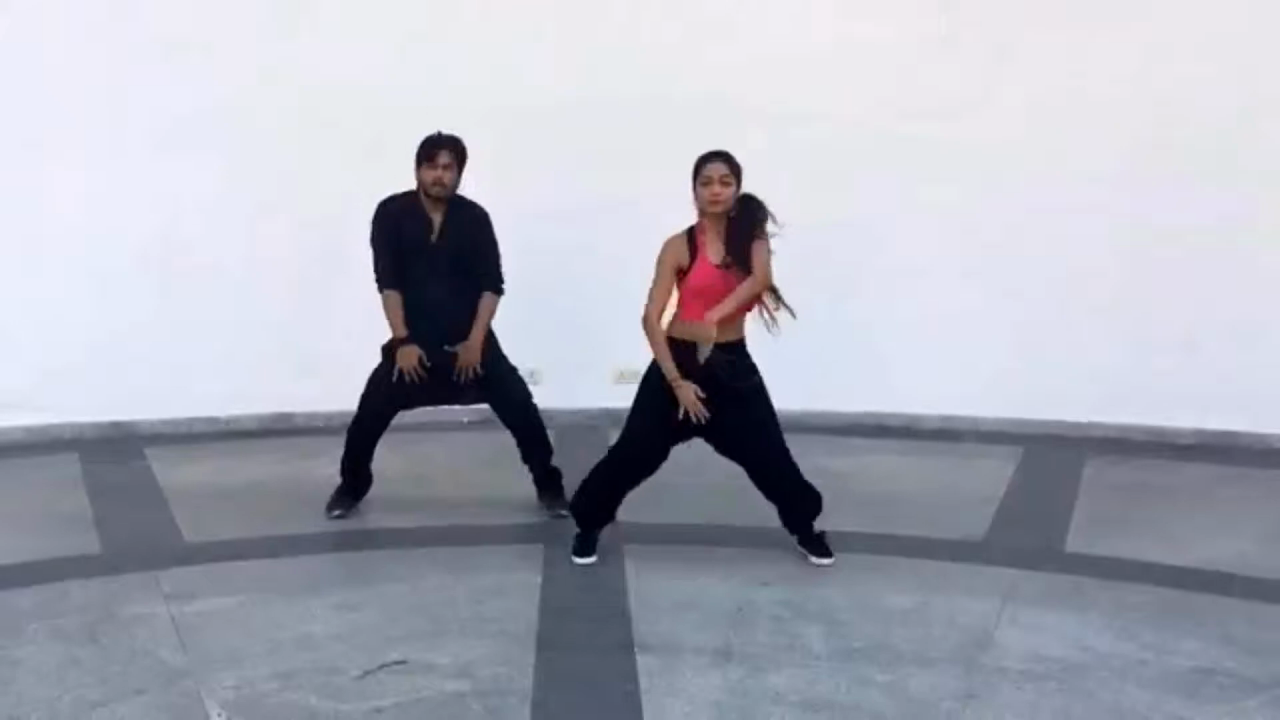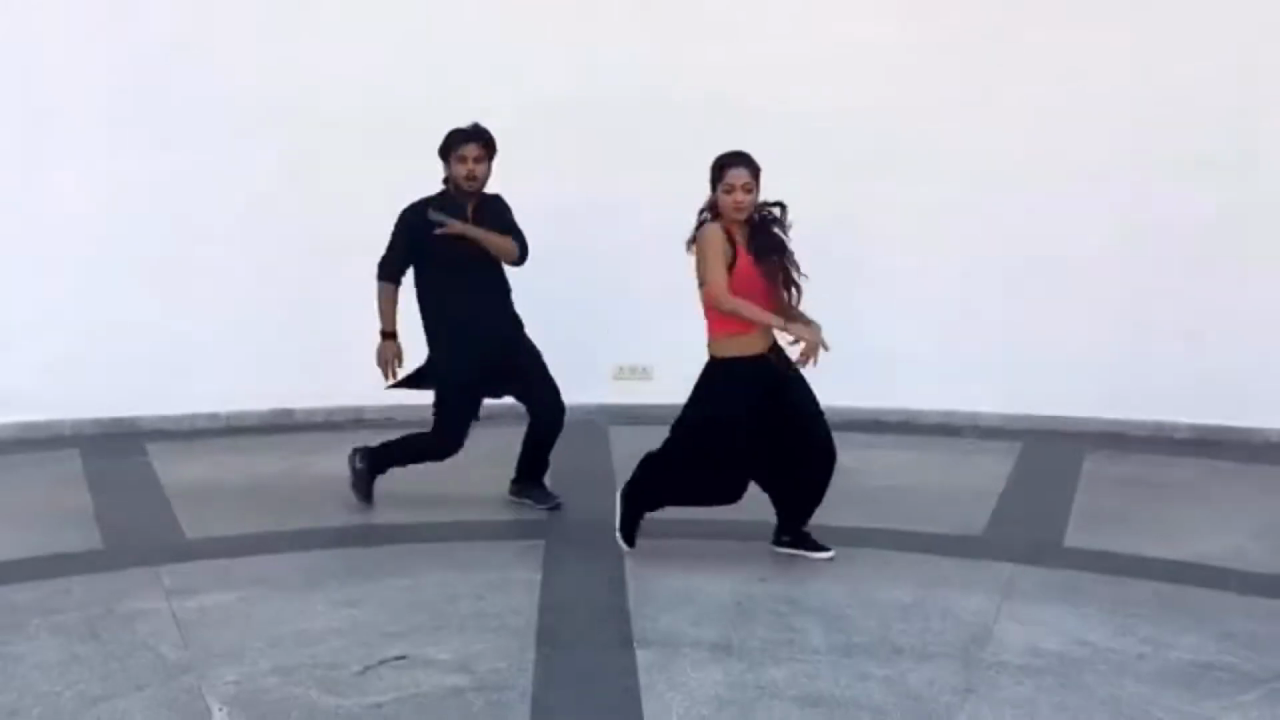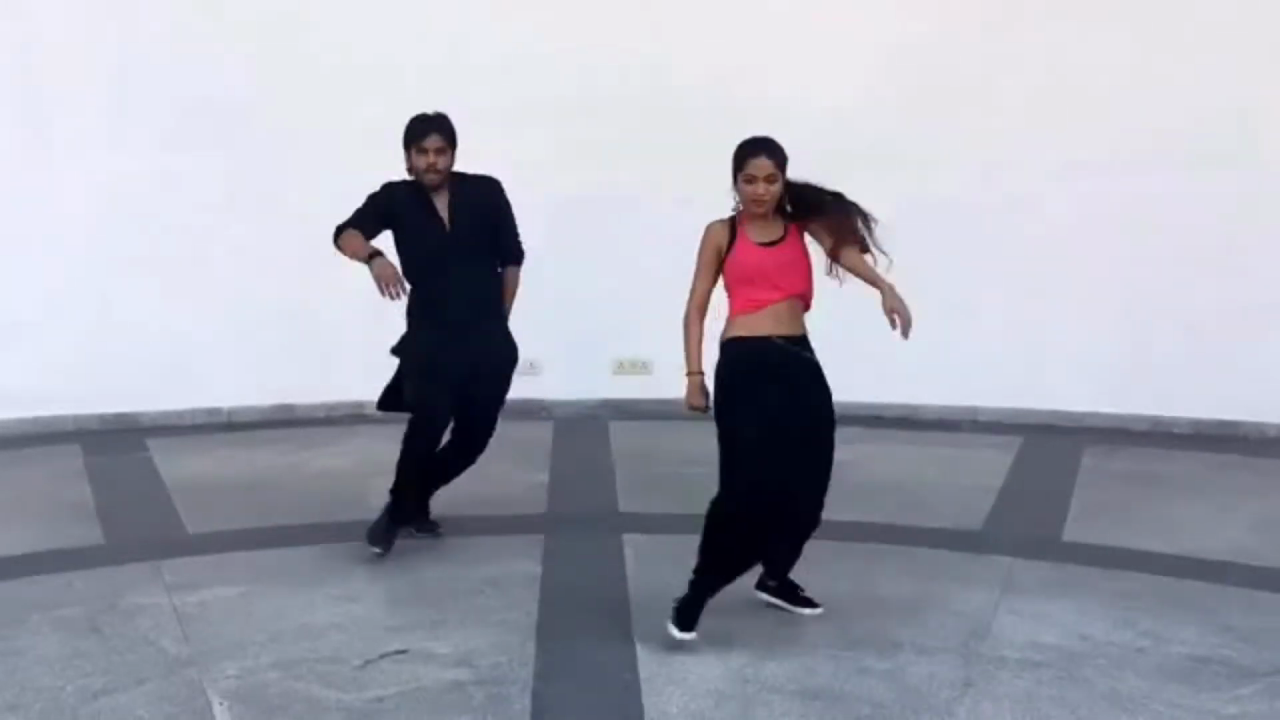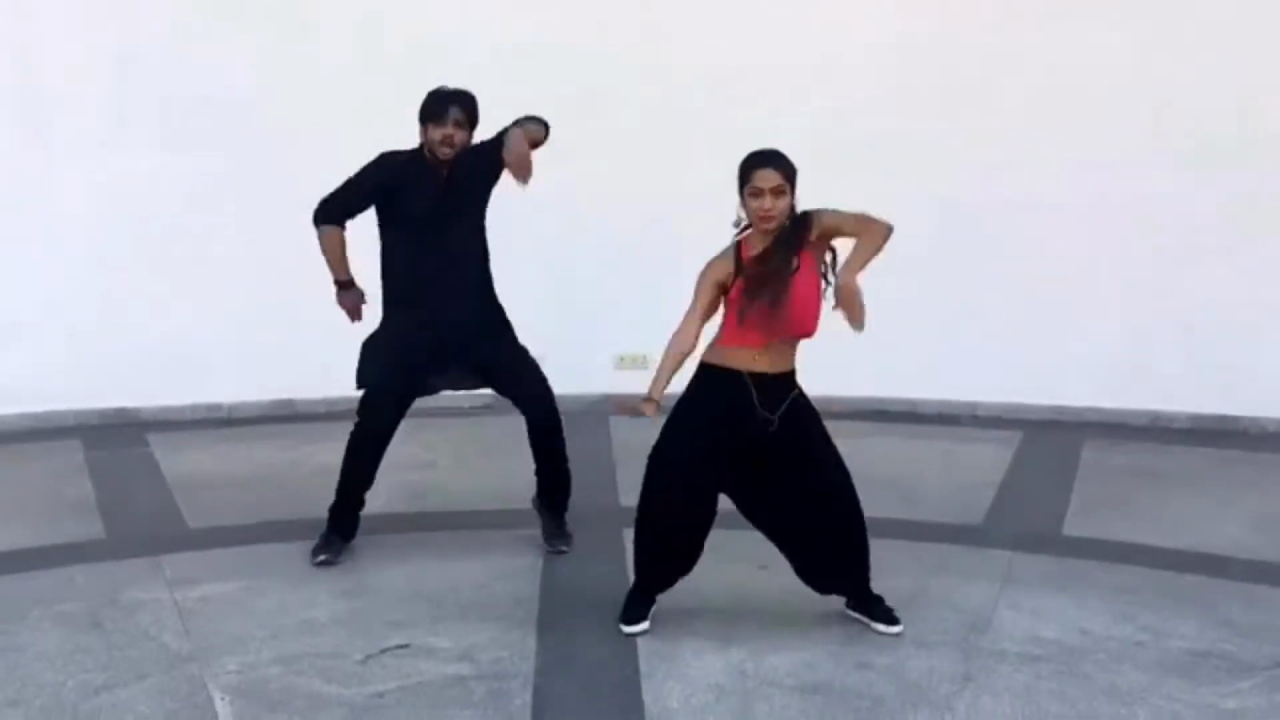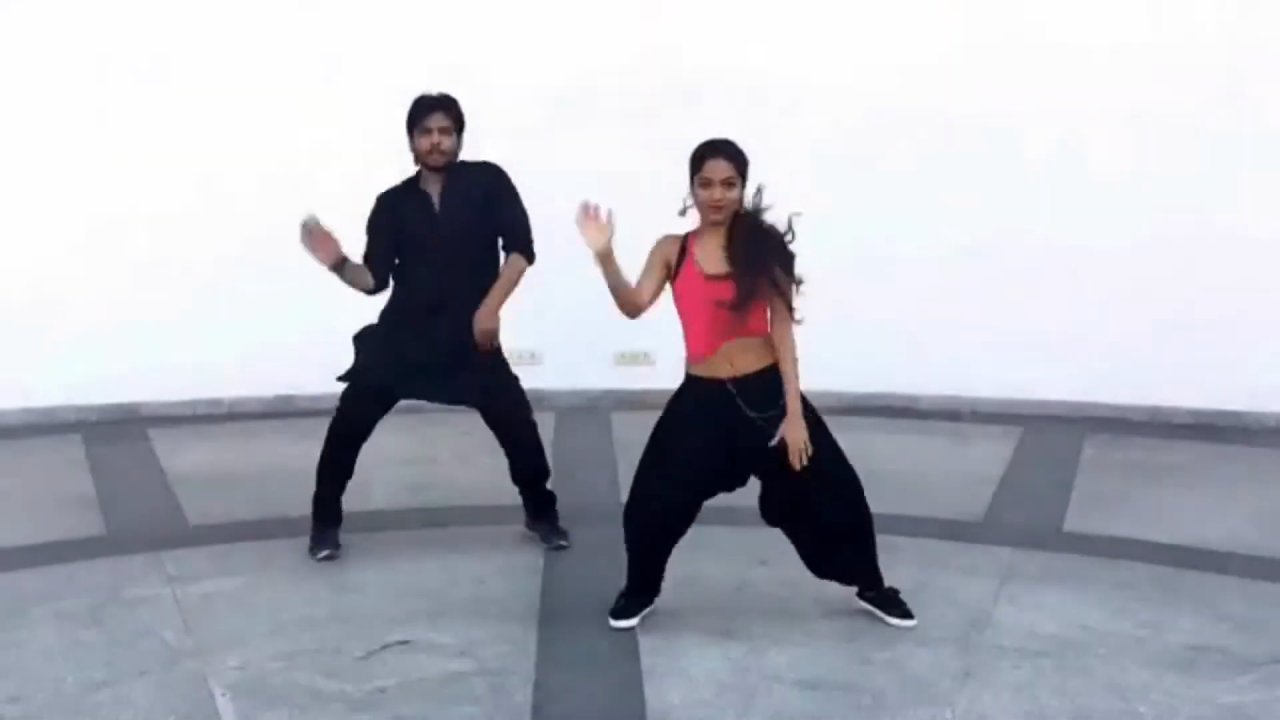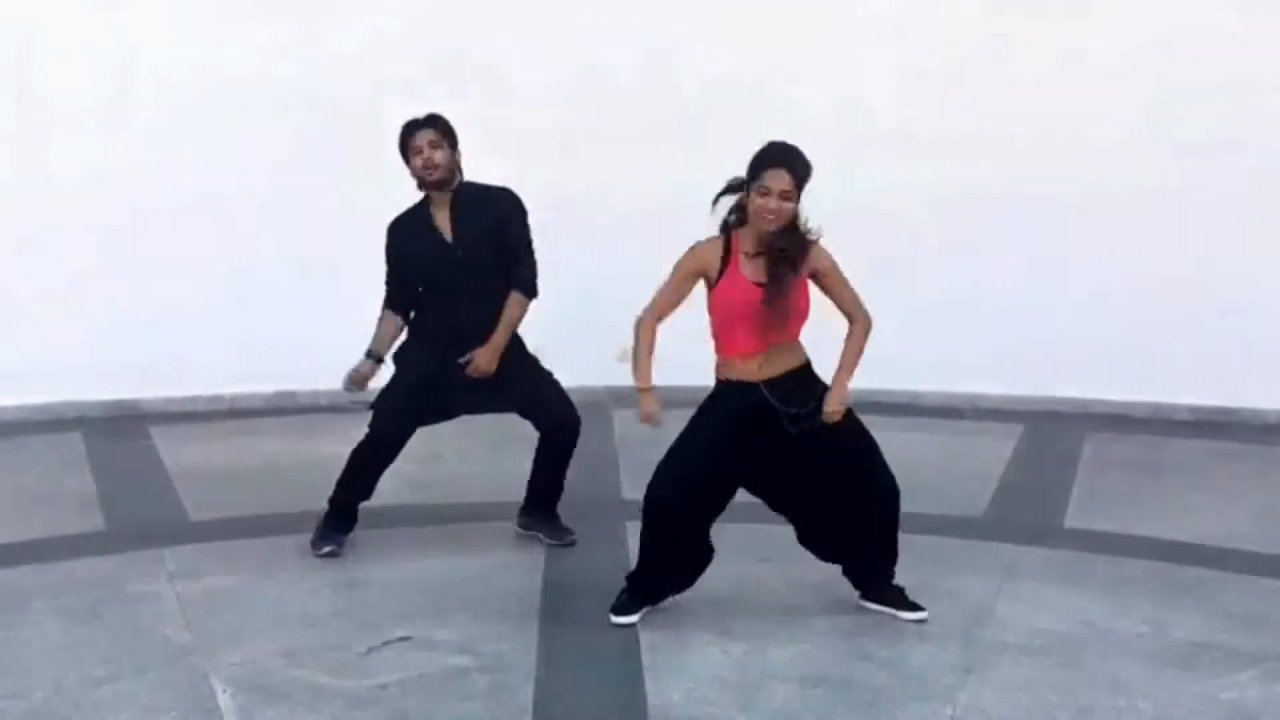
dt=0.5s
person 1, frame 1
left shoulder: (751, 232)
right shoulder: (679, 246)
left elbow: (760, 278)
right elbow: (651, 318)
left wrist: (714, 317)
right wrist: (677, 382)
left hip: (733, 360)
right hip: (677, 359)
left knee: (769, 454)
right knee: (633, 453)
left ankle: (805, 529)
right ankle: (587, 526)
person 1, frame 2
left shoulder: (765, 232)
right shoulder: (711, 234)
right elbow: (719, 297)
left wrist: (803, 322)
right wrist: (792, 325)
left hip: (772, 364)
right hip: (729, 374)
left knee: (815, 454)
right knee: (700, 467)
left ankle: (790, 530)
right ankle: (634, 502)
person 1, frame 3
left shoulder: (805, 222)
right shoulder: (722, 233)
left elbow: (846, 251)
right elbow: (696, 308)
left wrist: (885, 287)
right wrist: (693, 375)
left hip: (797, 361)
right hip: (743, 364)
left knee: (804, 484)
right knee: (753, 487)
left ankle: (776, 577)
right ankle: (697, 593)
person 1, frame 4
left shoulder: (811, 232)
right shoulder: (726, 263)
left elbow: (878, 229)
right elbow: (689, 328)
left wrist: (848, 276)
right wrist: (659, 386)
left hip: (780, 395)
right hip: (717, 392)
left knee: (828, 501)
right knee: (671, 494)
left ankle: (858, 592)
right ankle: (644, 592)
person 1, frame 5
left shoulder: (764, 246)
right shoulder: (674, 248)
left elbow: (782, 331)
right elbow: (634, 306)
left wrist: (792, 407)
right wrist: (605, 257)
left hip: (765, 391)
right hip: (703, 398)
left knee: (834, 492)
right knee: (653, 502)
left ankle: (871, 586)
right ankle: (639, 591)
person 1, frame 6
left shoulder: (807, 252)
right shoulder: (710, 253)
left elbow: (859, 317)
right elbow: (648, 321)
left wrist: (841, 385)
right wrist: (645, 389)
left hip: (802, 395)
right hip: (735, 402)
left knee: (873, 488)
right knee: (672, 498)
left ankle: (875, 584)
right ankle: (644, 587)
person 2, frame 1
left shoulder: (474, 218)
right shoulder: (392, 212)
left elbow: (491, 283)
right elbow: (387, 280)
left wrist: (476, 341)
right wrist: (401, 341)
left hip: (470, 338)
right hip: (413, 339)
left knee: (522, 412)
right knee: (369, 416)
left ankle: (550, 487)
right ankle: (351, 487)
person 2, frame 2
left shoulder: (496, 208)
right shoulder: (419, 216)
left elbow: (516, 252)
right elbow: (389, 274)
left wrist: (469, 231)
right wrist: (388, 335)
left hip: (502, 333)
right hip: (455, 340)
left knee: (550, 409)
right knee: (446, 438)
left ankle: (527, 481)
right ankle: (369, 462)
person 2, frame 3
left shoulder: (485, 193)
right shoulder: (396, 198)
left elbow: (512, 258)
right elbow: (346, 234)
left wrist: (502, 322)
right wrist: (375, 259)
left hip: (486, 338)
right hip: (432, 338)
left knee: (474, 434)
right knee: (429, 419)
left ankle: (409, 507)
right ankle: (402, 509)
person 2, frame 4
left shoulder: (478, 167)
right shoulder: (394, 170)
left elbow: (534, 129)
right elbow: (328, 213)
left wrist: (520, 138)
right wrist: (344, 282)
left hip: (478, 320)
right hip: (408, 327)
left knee: (540, 404)
right knee: (372, 426)
left ankle: (552, 505)
right ankle: (339, 525)
person 2, frame 5
left shoulder: (488, 180)
right shoulder: (392, 203)
left elbow: (520, 247)
right elbow: (375, 279)
left wrist: (491, 306)
right wrist: (337, 262)
left hip: (468, 334)
right hip: (401, 333)
left knee: (518, 425)
right knee: (348, 425)
left ankle: (541, 512)
right ankle: (326, 520)
person 2, frame 6
left shoulder: (499, 205)
right shoulder: (404, 230)
left elbow: (524, 283)
right elbow: (396, 308)
left wrist: (493, 345)
right wrist: (373, 357)
left hip: (496, 347)
right hip: (429, 353)
left knee: (562, 421)
right knee: (382, 437)
left ankle: (539, 511)
right ankle: (338, 520)
